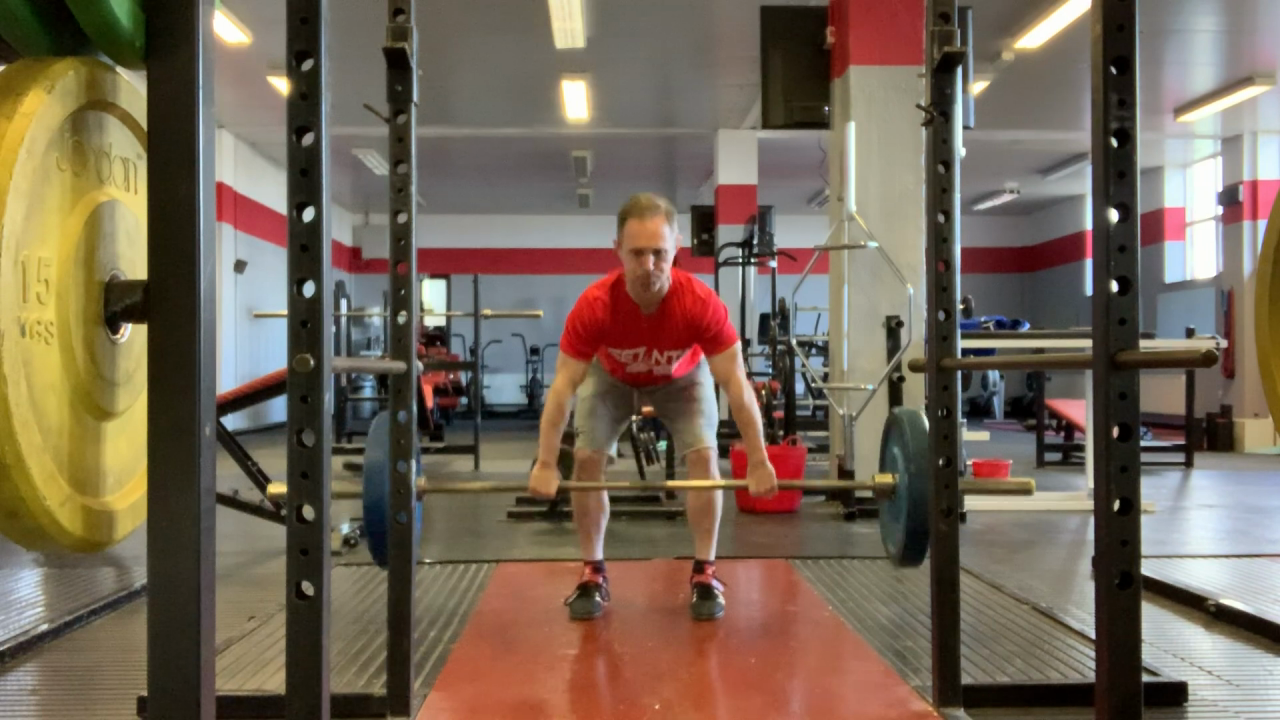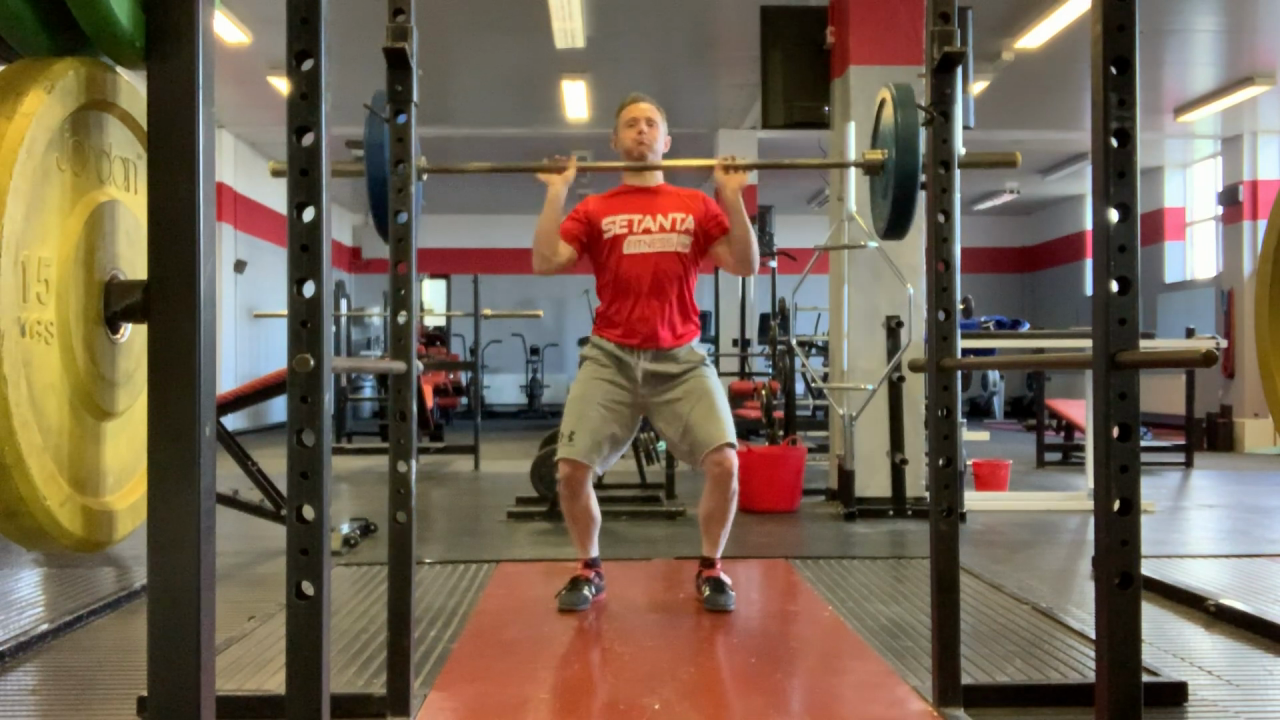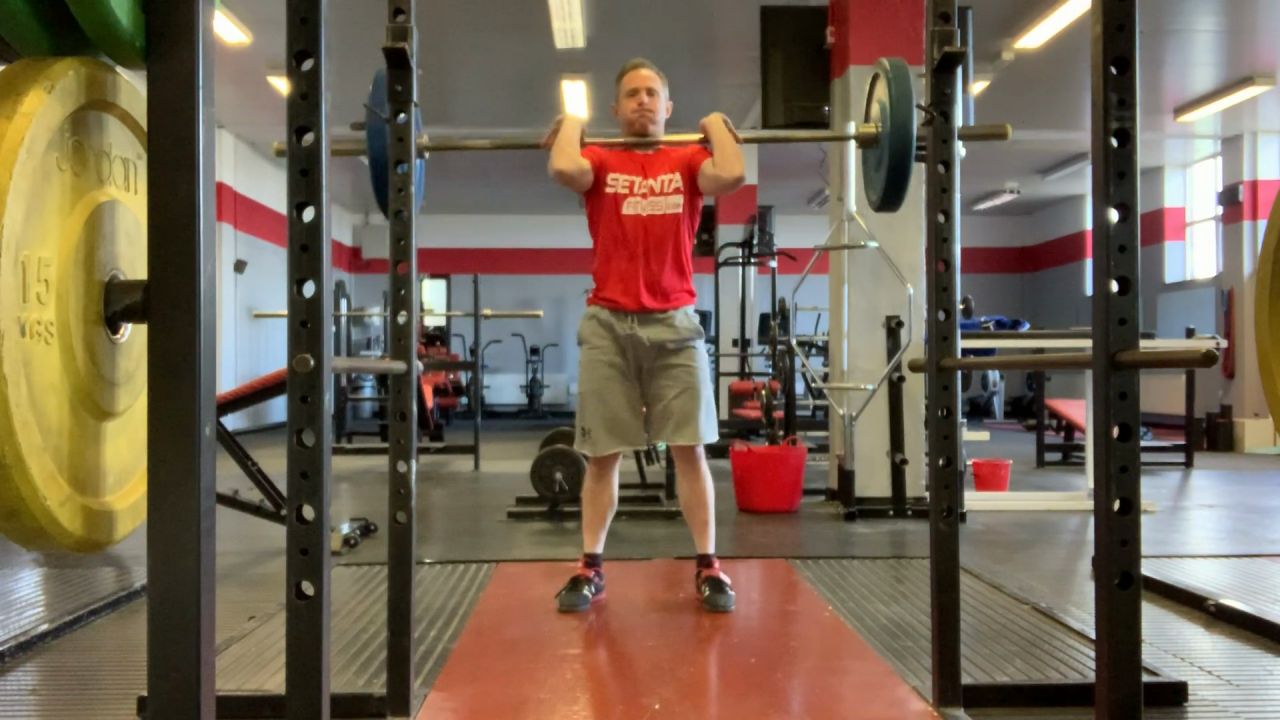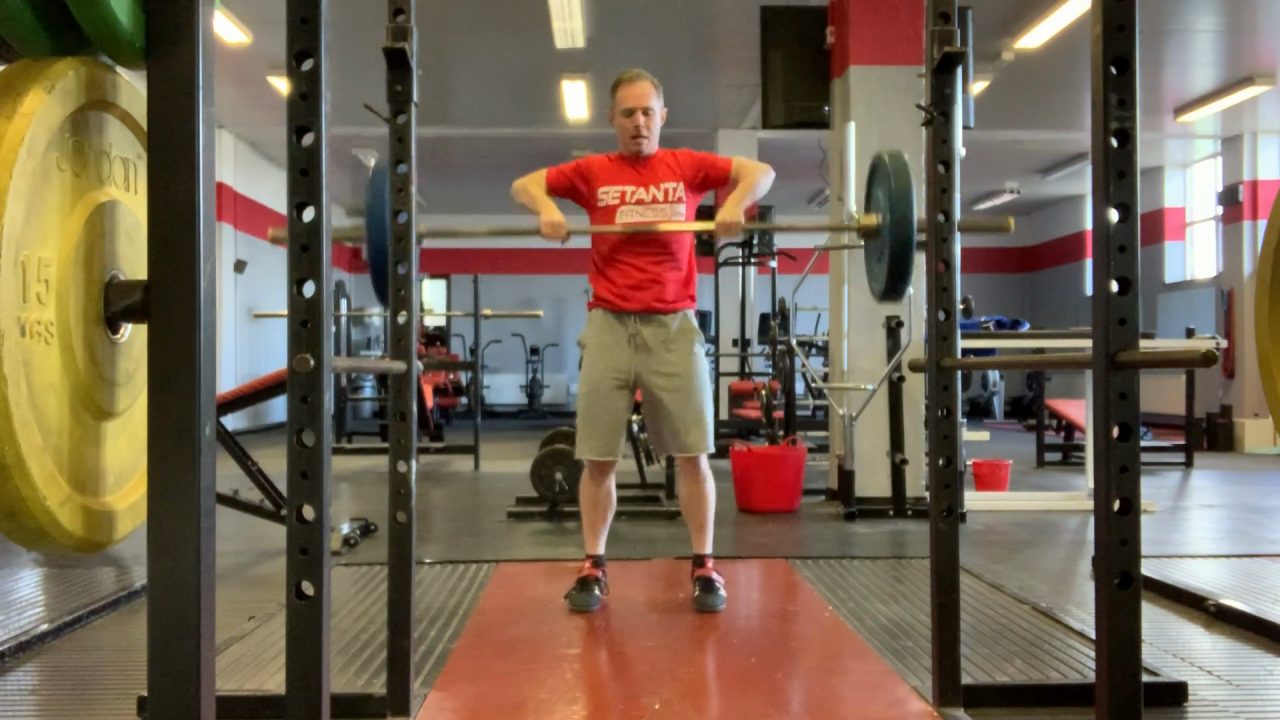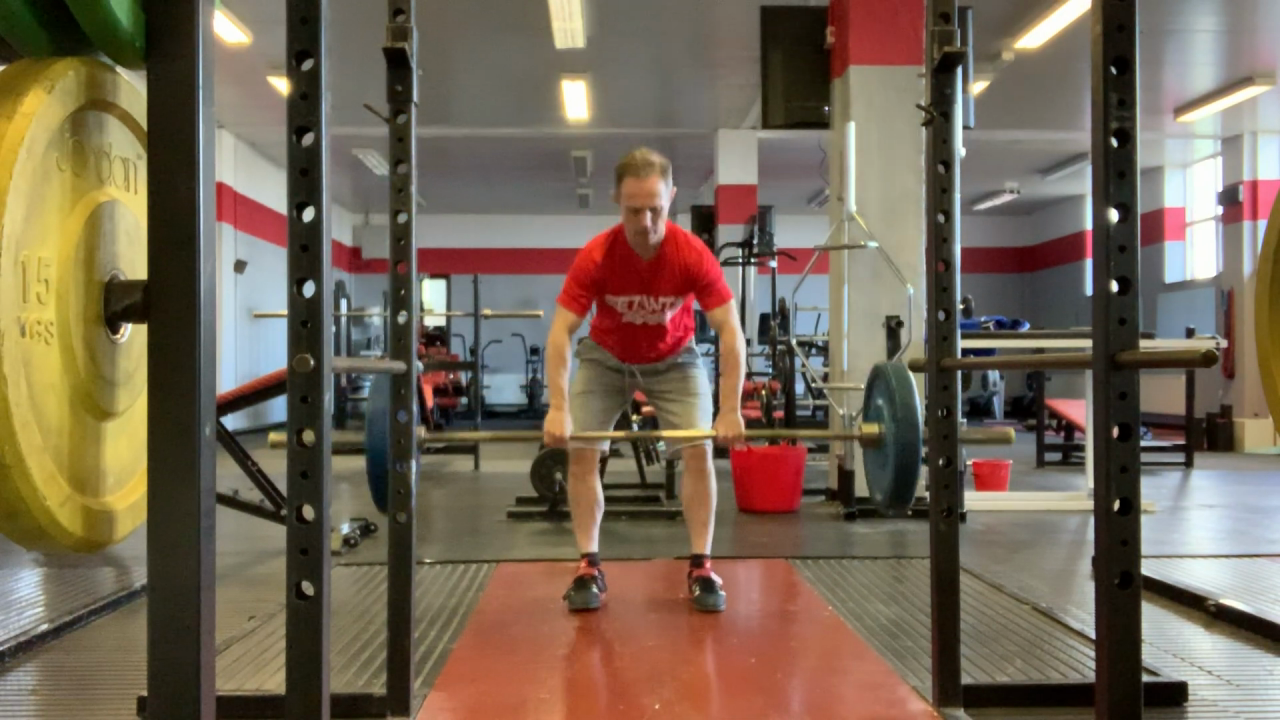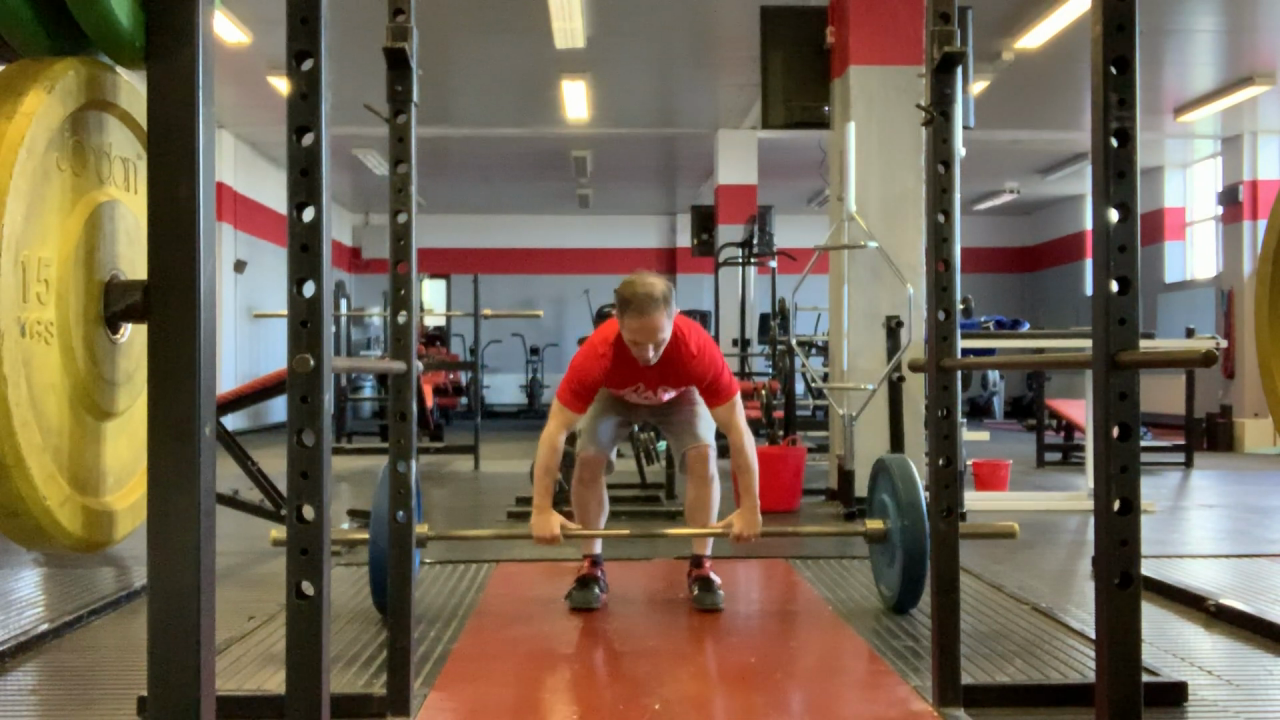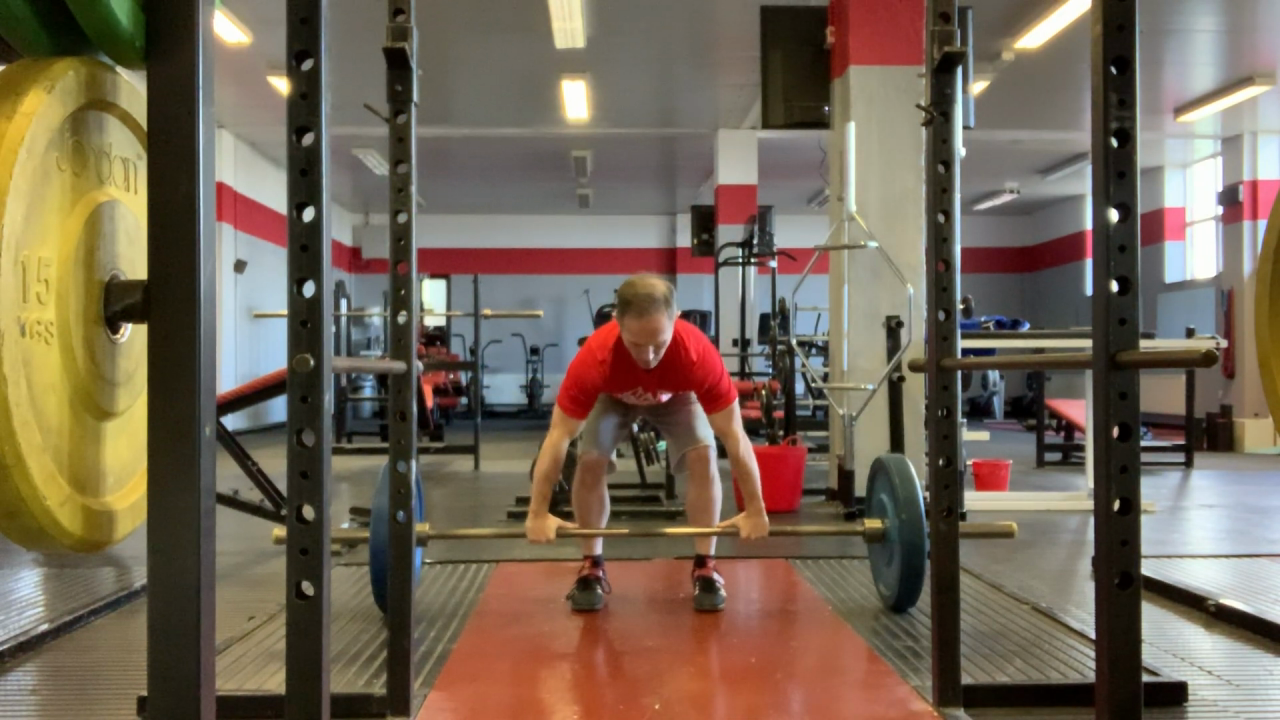
dt=0.7s
person 1, frame 1
left shoulder: (700, 303)
right shoulder: (594, 305)
left elbow: (736, 385)
right elbow: (564, 385)
left wrist: (758, 462)
right wrist: (545, 464)
left hip: (682, 378)
right hip: (612, 378)
left knee: (703, 456)
right knee: (587, 458)
left ankle: (704, 573)
right ankle: (593, 574)
person 1, frame 2
left shoulder: (697, 203)
right shoulder: (595, 208)
left elbow: (746, 263)
right elbow: (545, 262)
left wrist: (733, 196)
right wrist: (555, 193)
left hip: (680, 359)
right hip: (610, 357)
left knee: (724, 463)
right knee: (570, 471)
left ankle: (710, 568)
right ankle: (589, 568)
person 1, frame 3
left shoulder: (689, 159)
right shoulder: (599, 160)
left elbow: (732, 176)
right elbow: (563, 169)
left wrist: (718, 128)
right wrist: (569, 127)
left hip: (674, 322)
right hip: (608, 322)
left knee: (689, 448)
right knee: (603, 453)
left ankle: (707, 566)
right ankle: (590, 568)
person 1, frame 4
left shoulder: (689, 166)
right shoulder: (591, 171)
left elbow: (760, 172)
right elbow: (524, 186)
left wrist: (737, 204)
right wrist: (545, 209)
left hip: (674, 327)
right hip: (609, 327)
left knee: (692, 454)
right knee: (598, 459)
left ankle: (702, 566)
right ankle: (593, 568)
person 1, frame 5
left shoulder: (694, 255)
right shoulder: (595, 256)
left elbow: (730, 332)
right elbow: (561, 331)
left wrist: (731, 412)
right wrist: (558, 409)
left hip: (674, 356)
right hip: (604, 356)
left knee: (698, 450)
right knee: (582, 453)
left ankle: (701, 567)
right ankle: (589, 568)
person 1, frame 6
left shoulder: (699, 351)
right shoulder: (595, 355)
left elbow: (738, 430)
right elbow: (555, 431)
left wrist: (750, 508)
right wrist: (541, 510)
left hip: (678, 394)
right hip: (614, 395)
left knee: (703, 454)
right knee: (589, 458)
left ankle: (701, 567)
right ankle: (592, 567)
person 1, frame 7
left shoulder: (699, 355)
right shoulder: (593, 358)
left elbow: (734, 435)
right elbow: (559, 437)
left wrist: (755, 510)
right wrist: (538, 512)
left hip: (677, 394)
right hip: (612, 395)
left knee: (703, 456)
right knee: (590, 460)
left ankle: (705, 568)
right ankle: (592, 568)
